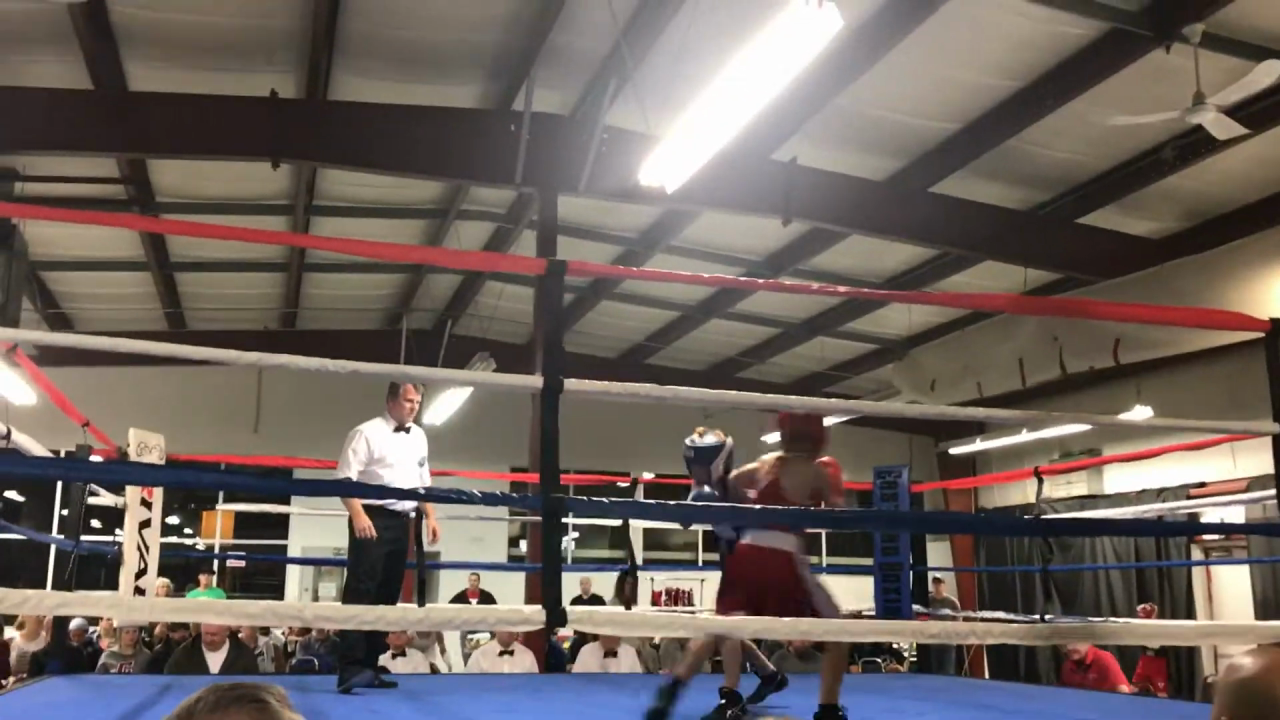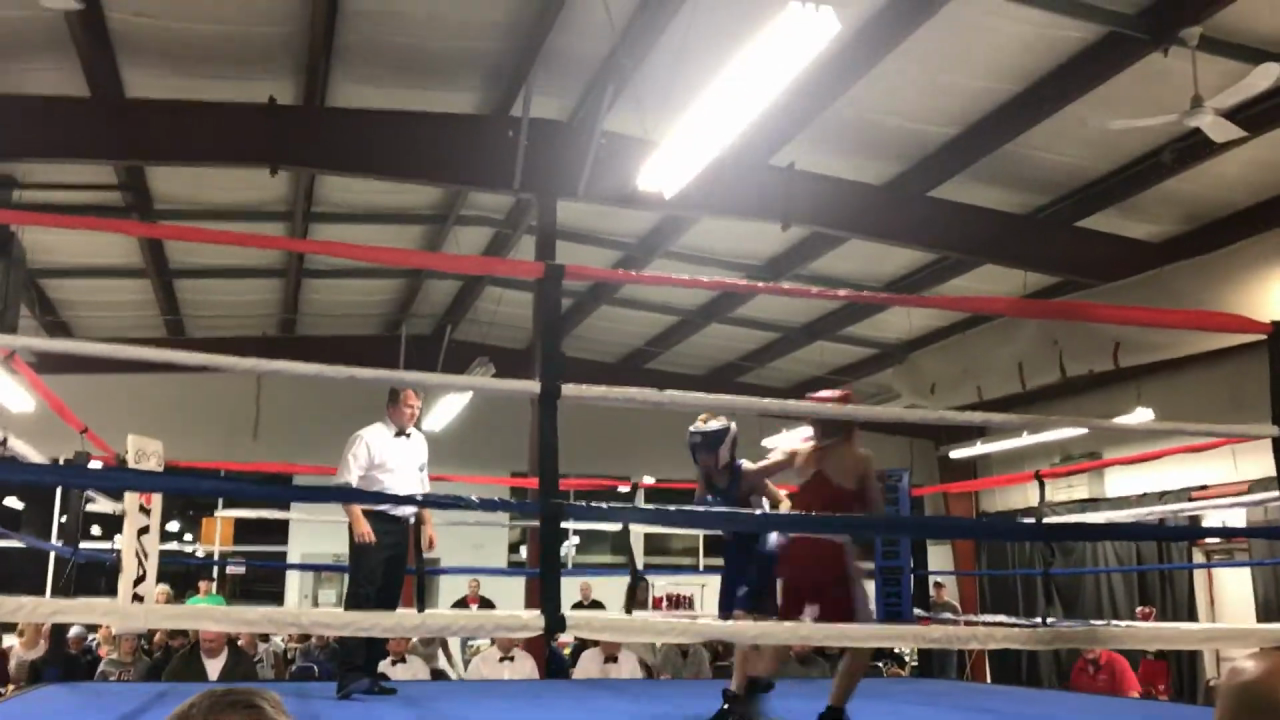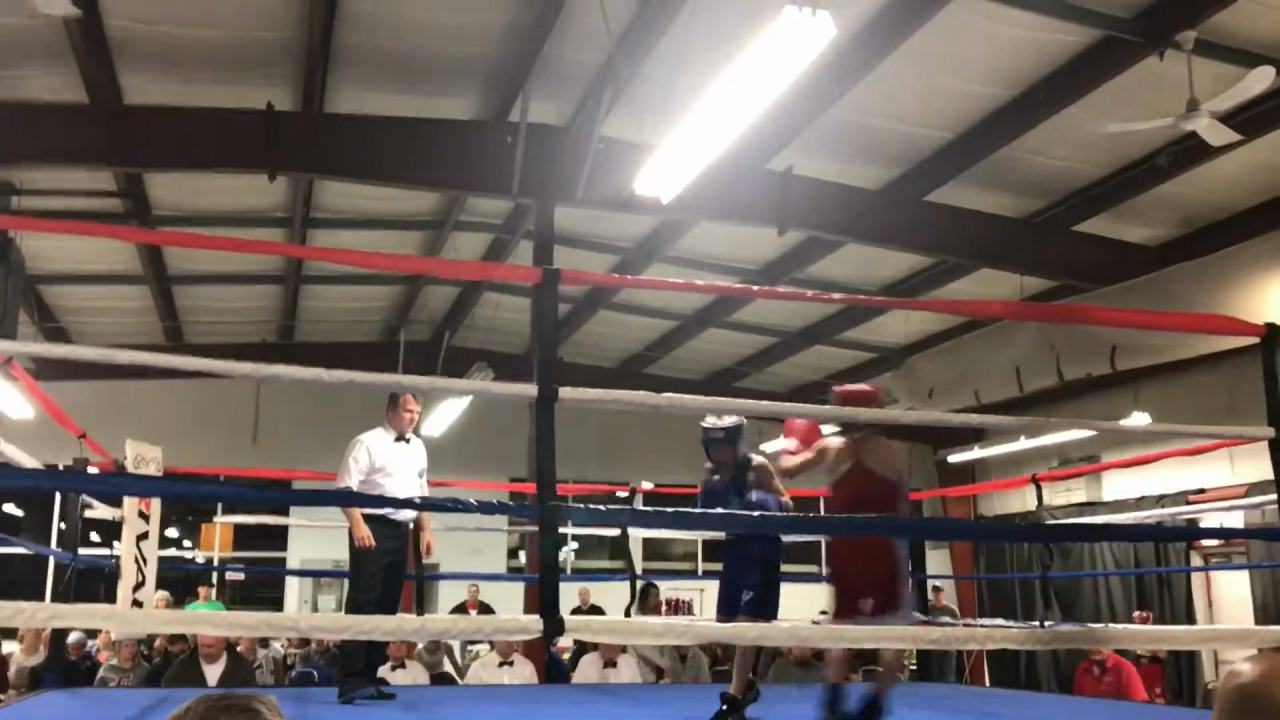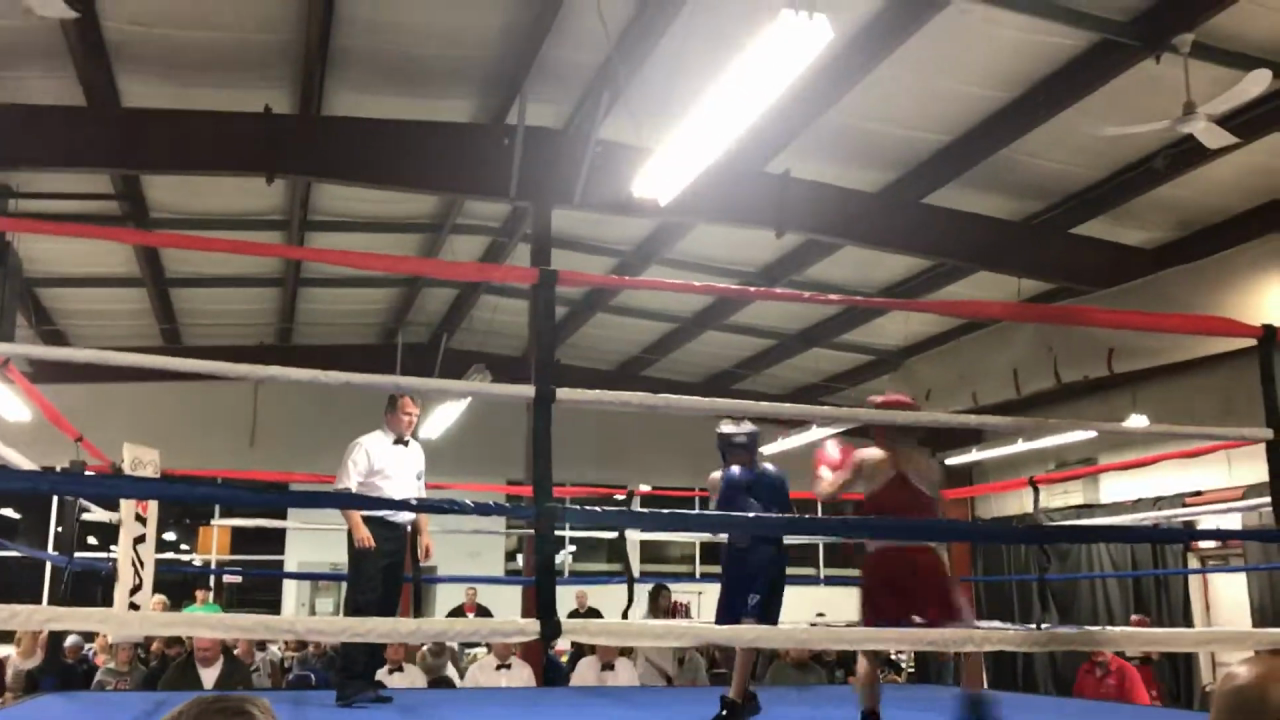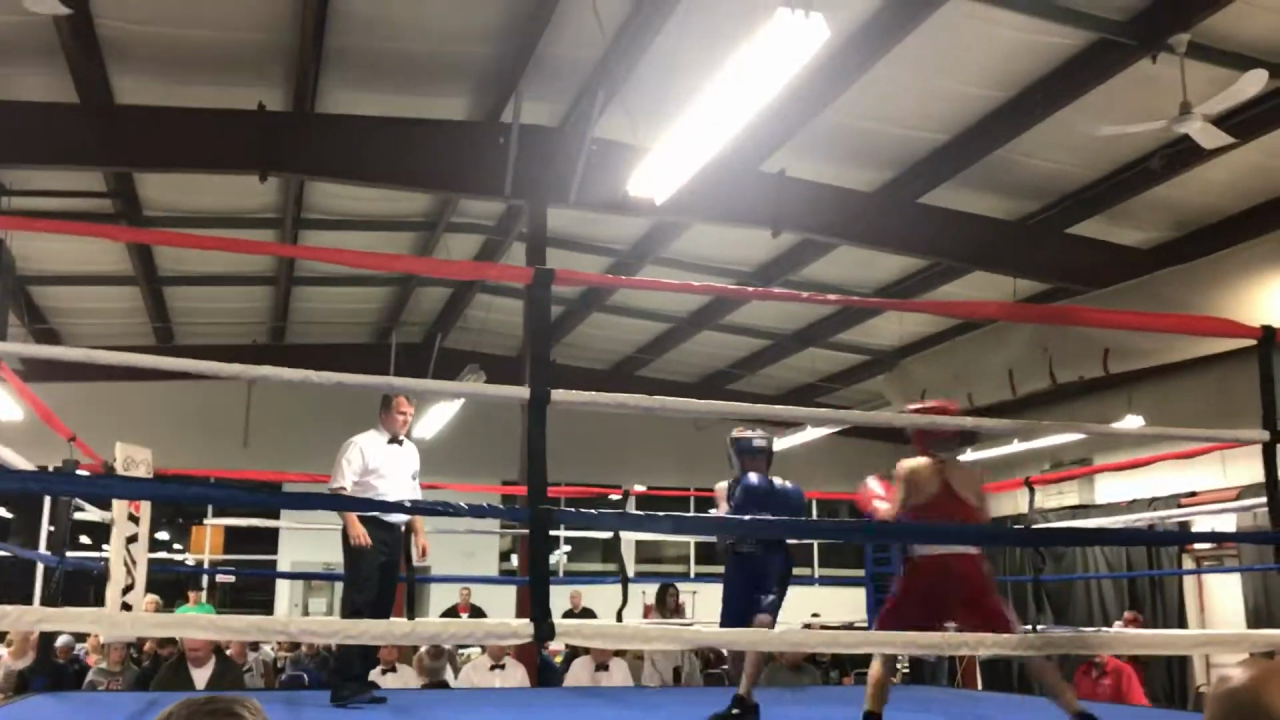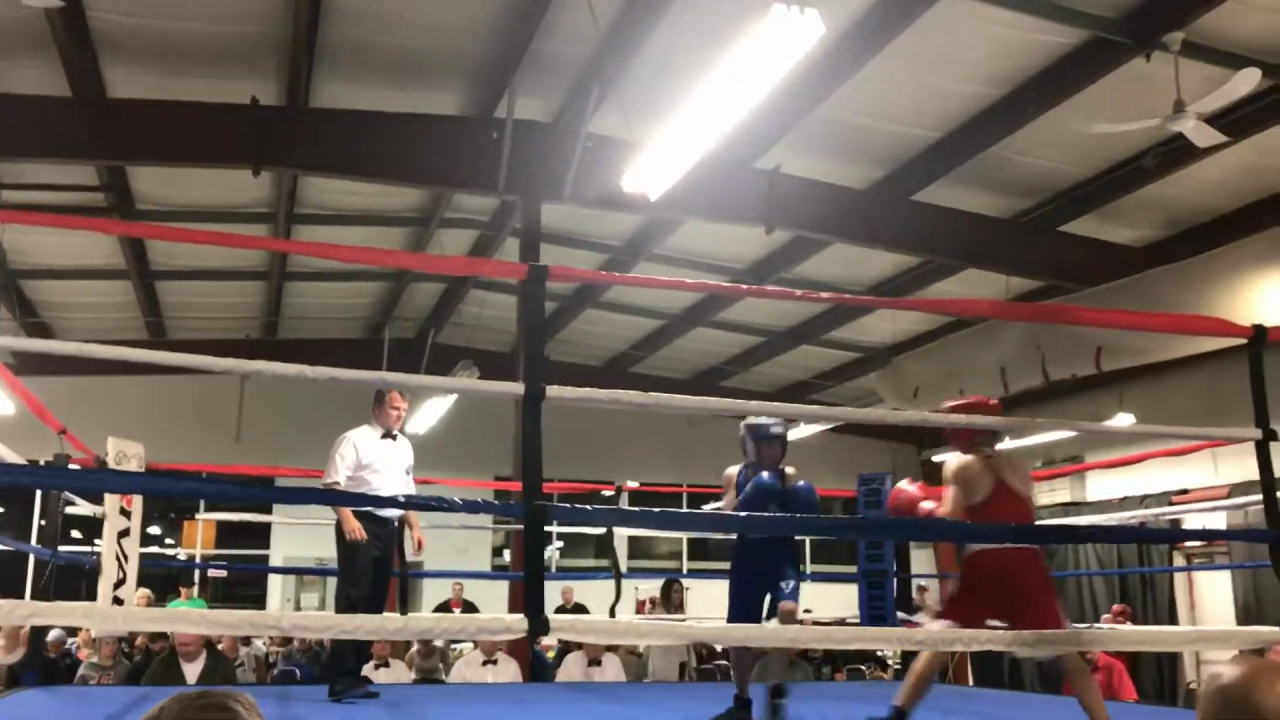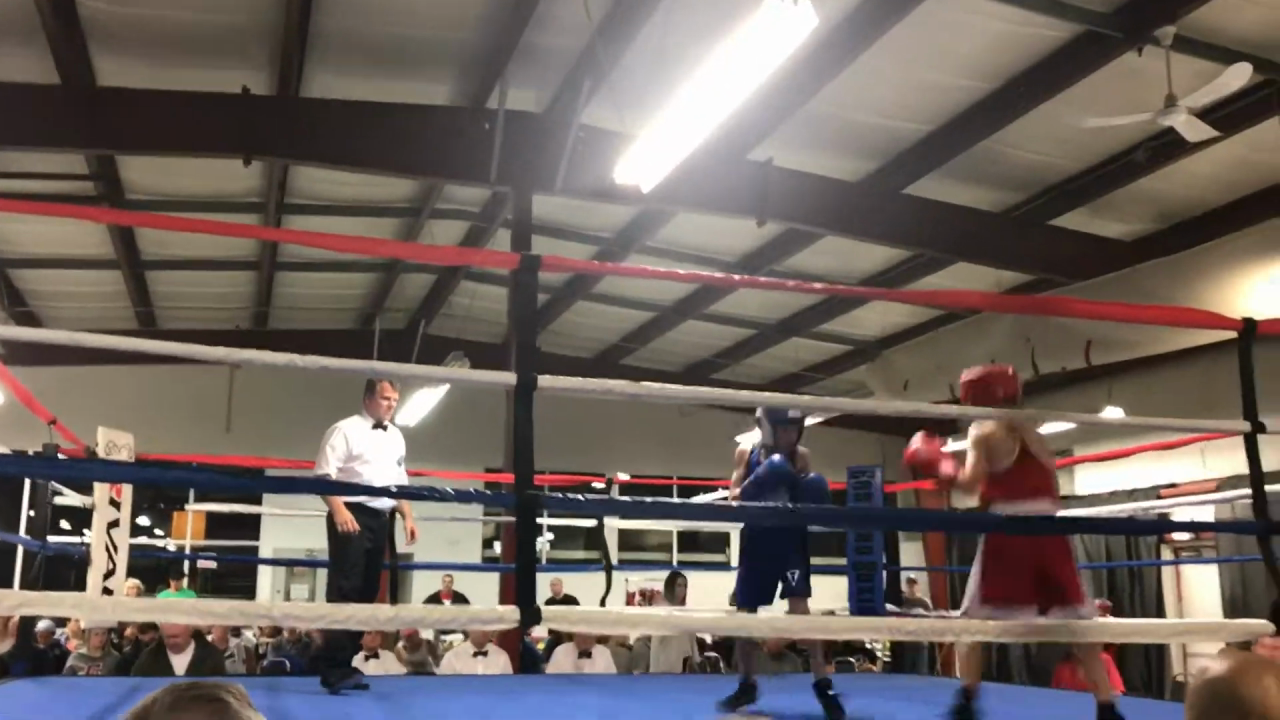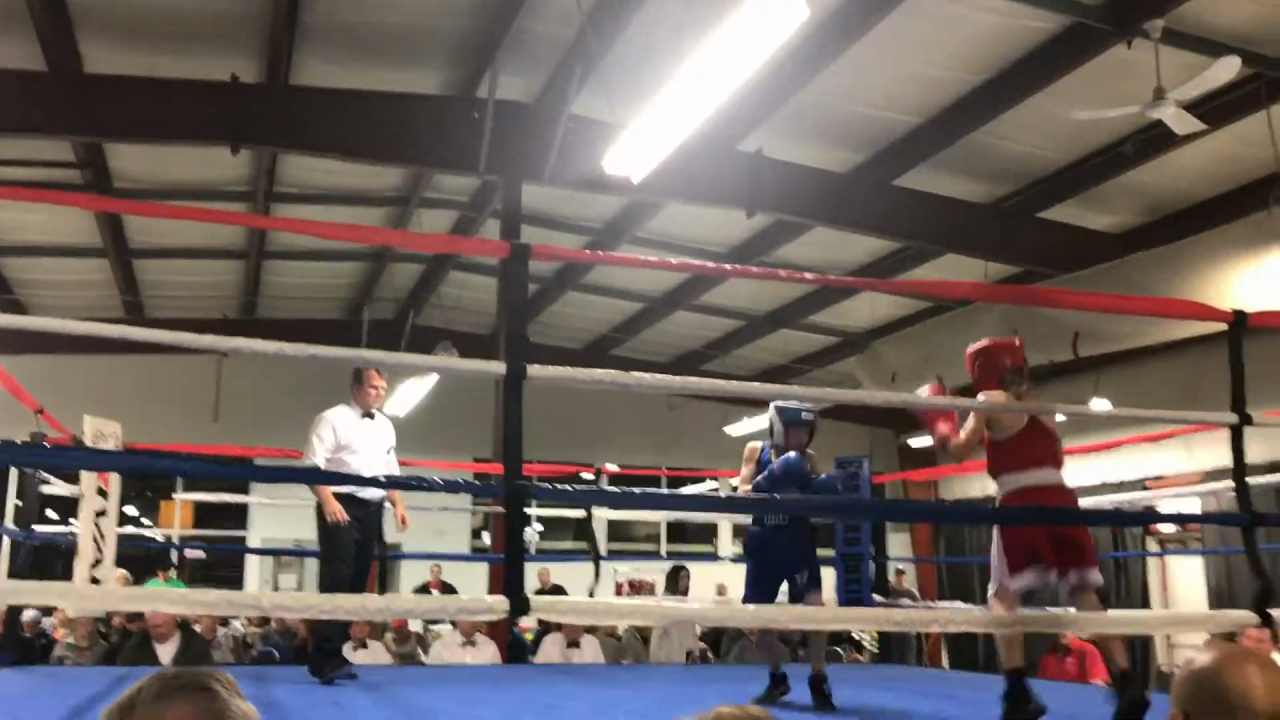
dt=0.1s
person 1, frame 1
left shoulder: (767, 462)
right shoulder: (818, 472)
left elbow: (733, 482)
right wrist: (835, 487)
left hip: (747, 554)
right hip: (781, 560)
left ankle: (670, 692)
person 1, frame 2
left shoulder: (802, 453)
right shoulder: (860, 459)
right elbow: (877, 510)
left hip: (797, 546)
right hip: (834, 550)
left knee: (790, 626)
left ankle: (755, 689)
person 1, frame 3
left shoulder: (831, 446)
right shoulder: (892, 452)
left elbow: (786, 469)
right elbow: (901, 509)
left wrist: (794, 445)
left hip: (843, 542)
right hip: (880, 543)
left knee: (844, 626)
person 1, frame 4
left shoulder: (866, 459)
right shoulder: (929, 465)
left elbow: (827, 493)
right elbow: (938, 516)
left wrist: (827, 469)
left hip: (882, 558)
right hip: (922, 557)
left knee: (870, 647)
right knee: (956, 630)
person 1, frame 5
left shoulder: (912, 468)
right shoulder: (968, 475)
left elbow: (892, 518)
right elbow: (983, 527)
left wrist: (876, 503)
left hip: (925, 568)
right hip: (967, 565)
person 1, frame 6
left shoulder: (961, 466)
right shoulder: (1017, 469)
left elbow: (950, 518)
left wrist: (921, 506)
left hip: (984, 560)
right hip: (1026, 558)
right knee: (1064, 650)
person 1, frame 7
left shoulder: (985, 431)
right shoulder: (1033, 433)
left elbow: (971, 481)
left wrist: (938, 464)
left hip: (1007, 533)
right hip: (1047, 531)
left knee: (976, 621)
right knee: (1076, 625)
person 1, frame 8
left shoulder: (991, 403)
left elbow: (960, 450)
left wrist: (940, 424)
left hip: (1020, 501)
right hip: (1059, 497)
left knee: (1005, 596)
right knee: (1085, 597)
right ankle: (1127, 684)
person 2, frame 1
left shoulder: (419, 437)
right shoulder: (368, 432)
right elbow: (345, 478)
left wrist: (430, 516)
right wrist: (358, 515)
left hip: (401, 522)
right hip: (372, 519)
left knee: (387, 596)
right knee: (361, 590)
left ankle: (368, 666)
right ankle: (351, 667)
person 2, frame 2
left shoulder: (419, 442)
right shoulder: (368, 438)
right elbow: (345, 483)
left wrist: (427, 524)
right wrist: (357, 520)
left hip: (401, 527)
right hip: (372, 524)
left knee: (386, 601)
right knee: (362, 595)
left ankle: (368, 673)
right ankle: (350, 674)
person 2, frame 3
left shoulder: (418, 448)
right shoulder: (368, 442)
right elbow: (346, 487)
left wrist: (425, 530)
right wrist: (357, 524)
left hip: (400, 532)
right hip: (372, 529)
left knee: (387, 606)
right knee: (362, 600)
left ankle: (368, 678)
right ankle: (352, 679)
person 2, frame 4
left shoulder: (416, 451)
right shoulder: (367, 445)
right elbow: (344, 488)
left wrist: (423, 534)
right wrist: (357, 526)
left hip: (398, 535)
right hip: (370, 531)
left knee: (385, 609)
right knee: (361, 603)
left ankle: (366, 681)
right ankle: (350, 683)
person 2, frame 5
left shoulder: (411, 451)
right shoulder: (361, 444)
right elbow: (339, 488)
left wrist: (419, 534)
right wrist: (352, 524)
left hip: (394, 534)
right hip: (366, 531)
left knee: (380, 609)
right knee: (358, 603)
left ankle: (360, 681)
right ankle: (345, 684)
person 2, frame 6
left shoulder: (405, 446)
right shoulder: (355, 439)
right elbow: (333, 483)
left wrist: (414, 527)
right wrist: (347, 519)
left hip: (388, 529)
right hip: (359, 526)
left knee: (374, 604)
right knee: (352, 599)
left ankle: (351, 676)
right ankle: (342, 678)
person 2, frame 7
left shoulder: (396, 437)
right shoulder: (345, 430)
right elbow: (324, 474)
left wrist: (407, 517)
right wrist: (338, 510)
left hip: (380, 520)
right hip: (351, 518)
left knee: (365, 595)
right knee: (344, 590)
left ankle: (342, 667)
right ankle: (335, 668)
person 2, frame 8
left shoulder: (385, 426)
right shoulder: (333, 419)
right elbow: (312, 465)
left wrist: (398, 504)
right wrist: (327, 501)
left hip: (370, 511)
right hip: (341, 507)
left knee: (355, 585)
right knee: (337, 581)
left ankle: (326, 657)
right ankle: (328, 659)
person 3, frame 1
left shoulder: (737, 481)
right shoulder: (705, 487)
right elbow: (689, 518)
right wrist: (695, 504)
left hip: (751, 557)
right hip: (735, 557)
left knee: (731, 622)
right knee: (727, 628)
left ankle: (731, 697)
right ankle: (770, 674)
person 3, frame 2
left shoulder: (748, 473)
right shoulder: (705, 477)
left elbow: (783, 501)
right wrist: (705, 509)
left hip: (756, 549)
right hip: (734, 549)
left knee: (742, 618)
right knee: (729, 618)
right ankle: (752, 677)
person 3, frame 3
left shoulder: (757, 467)
right shoulder: (711, 473)
left elbow: (784, 501)
right elbow: (707, 511)
left wrist: (775, 509)
right wrist: (708, 499)
left hip: (761, 549)
right hip: (734, 550)
left knee: (746, 622)
right knee: (726, 622)
right ankle: (746, 684)
person 3, frame 4
left shoulder: (767, 475)
right shoulder: (717, 479)
left elbow: (786, 514)
left wrist: (780, 502)
right wrist: (727, 496)
left hip: (766, 557)
right hip: (735, 558)
left knee: (749, 628)
right knee: (728, 629)
person 3, frame 5
left shoulder: (777, 486)
right shoulder: (724, 489)
left wrist: (791, 512)
right wrist: (739, 505)
left hip: (772, 563)
right hip: (739, 566)
left knee: (761, 625)
person 3, frame 6
left shoulder: (788, 476)
right shoulder: (734, 476)
left elbow: (799, 517)
left wrist: (801, 505)
right wrist: (748, 500)
left hip: (782, 556)
right hip: (746, 558)
left knee: (787, 611)
person 3, frame 7
left shoulder: (801, 458)
right shoulder: (746, 454)
left elbow: (808, 501)
right elbow: (734, 499)
left wrist: (812, 493)
right wrist: (757, 481)
left hip: (790, 539)
right hip: (756, 540)
left knee: (799, 608)
right knee: (743, 613)
left ankle: (823, 686)
right ankle: (747, 685)
person 3, frame 8
left shoulder: (807, 460)
right shoulder: (755, 451)
right elbow: (743, 494)
left wrist: (822, 494)
right wrist: (770, 479)
left hip: (798, 538)
right hip: (764, 540)
left knee: (812, 605)
left ankle: (818, 680)
right ankle: (777, 678)
